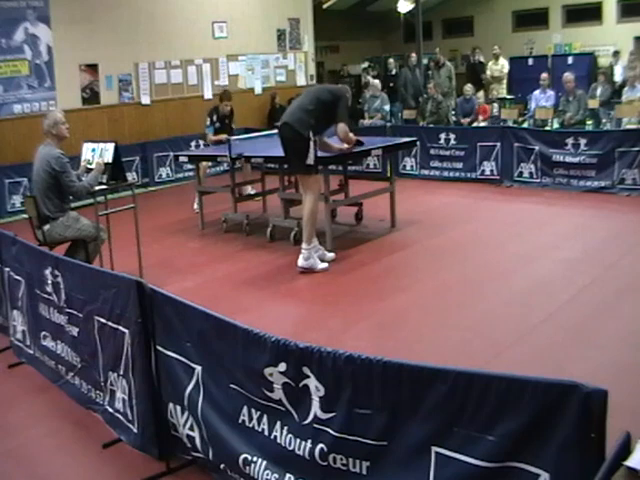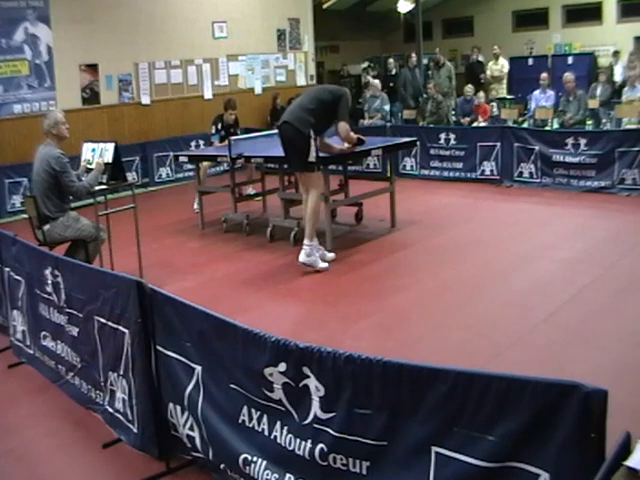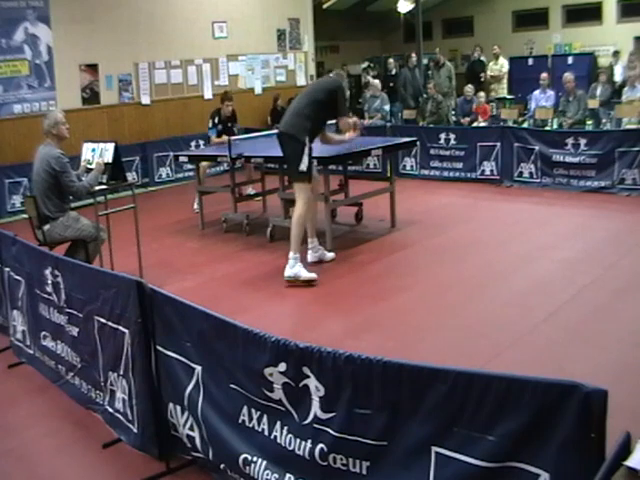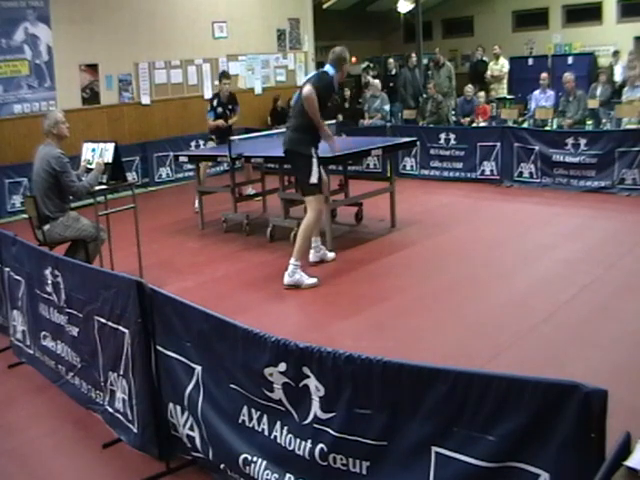
dt=0.4s
person 1, frame 1
left shoulder: (324, 94)
right shoulder: (342, 95)
left elbow: (319, 142)
right elbow: (342, 133)
left wrist: (341, 148)
right wrist: (351, 139)
left hip: (287, 127)
right hip: (299, 130)
left knee: (308, 190)
right knee: (312, 190)
left ankle: (313, 247)
right ankle: (306, 255)
person 1, frame 2
left shoulder: (324, 96)
right shoulder: (342, 95)
left elbow: (320, 143)
right elbow: (344, 132)
left wrist: (341, 149)
right wrist: (353, 138)
left hip: (286, 126)
right hip: (299, 129)
left knee: (308, 189)
right knee: (315, 189)
left ankle: (313, 247)
right ankle: (308, 251)
person 1, frame 3
left shoulder: (321, 88)
right shoulder: (338, 85)
left elbow: (322, 136)
right elbow: (344, 125)
left wrist: (344, 138)
right wrist: (353, 125)
left hip: (288, 131)
right hip: (296, 135)
left knee: (312, 188)
right knee: (303, 197)
left ankle: (314, 248)
right ankle: (293, 264)
person 1, frame 4
left shoulder: (319, 77)
right shoulder: (327, 79)
left elbow: (295, 103)
right elbow: (307, 94)
right wrist: (322, 128)
left hip: (296, 142)
right hip: (302, 146)
left knee: (323, 186)
right knee: (315, 209)
left ankle: (316, 249)
right ankle: (293, 271)
person 2, frame 1
left shoulder: (43, 151)
right shoulder: (56, 156)
right elbow: (78, 192)
left wrist: (81, 172)
right wrist: (96, 172)
left hip: (45, 221)
right hip: (54, 224)
left knee: (87, 230)
right knee: (98, 233)
person 2, frame 2
left shoulder: (43, 151)
right shoulder: (56, 156)
right elbow: (78, 192)
left wrist: (81, 172)
right wrist: (96, 172)
left hip: (45, 221)
right hip: (54, 224)
left knee: (87, 230)
right knee: (98, 233)
person 2, frame 3
left shoulder: (43, 151)
right shoulder: (56, 156)
right elbow: (77, 192)
left wrist: (81, 171)
right wrist: (96, 172)
left hip: (45, 220)
right hip: (55, 224)
left knee: (87, 230)
right knee: (98, 233)
person 2, frame 4
left shoulder: (43, 151)
right shoulder: (56, 156)
right elbow: (77, 192)
left wrist: (81, 171)
right wrist: (96, 172)
left hip: (45, 221)
right hip: (54, 224)
left knee: (87, 230)
right knee: (98, 233)
person 3, frame 1
left shoulder: (230, 110)
right shoulder: (212, 114)
right elbow: (209, 139)
left wrist: (231, 132)
right wrist: (220, 137)
left hip: (228, 142)
right hip: (214, 143)
right knee: (204, 165)
left ankle: (247, 188)
right ankle: (198, 199)
person 3, frame 2
left shoulder: (235, 120)
right shoulder: (217, 122)
right elbow: (215, 145)
right wrist: (225, 144)
right knee: (205, 165)
left ankle: (248, 189)
right ankle: (198, 199)
person 3, frame 3
left shoulder: (233, 113)
right shoulder: (214, 116)
left elbow: (235, 132)
right elbow: (212, 140)
left wrist: (233, 136)
right wrist: (222, 139)
right hip: (216, 145)
right knee: (203, 165)
left ankle: (248, 189)
right ankle: (198, 199)
person 3, frame 4
left shoulder: (233, 97)
right shoulder: (213, 100)
right elbow: (209, 125)
left wrist: (230, 121)
right wrist: (217, 123)
left hip: (230, 135)
right hip: (215, 136)
right knee: (205, 162)
left ankle: (248, 189)
right ankle: (198, 197)
